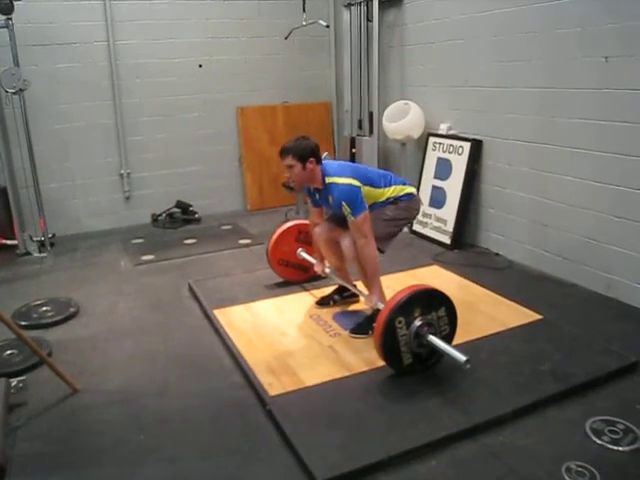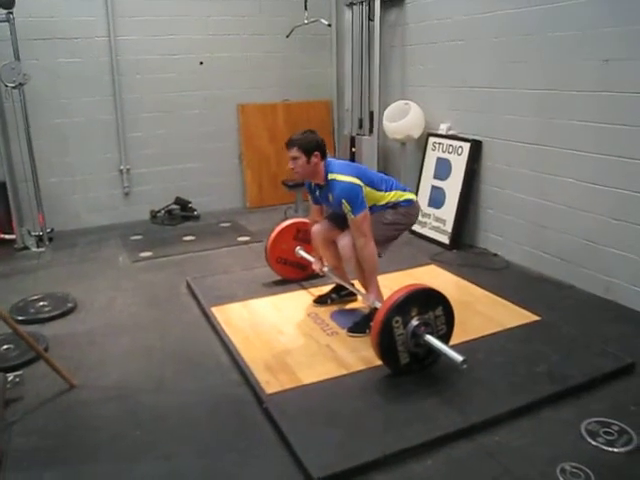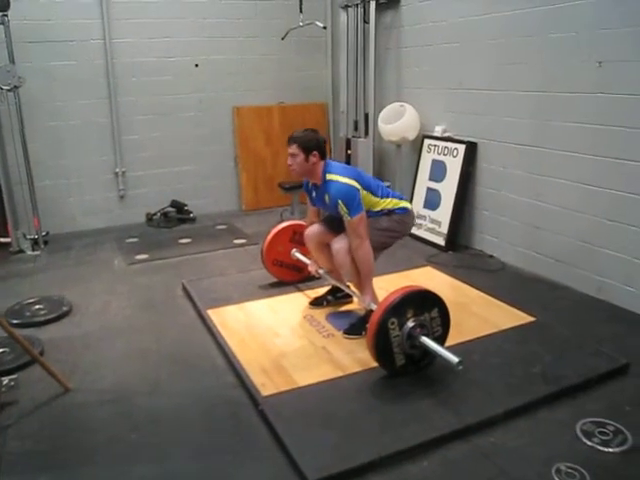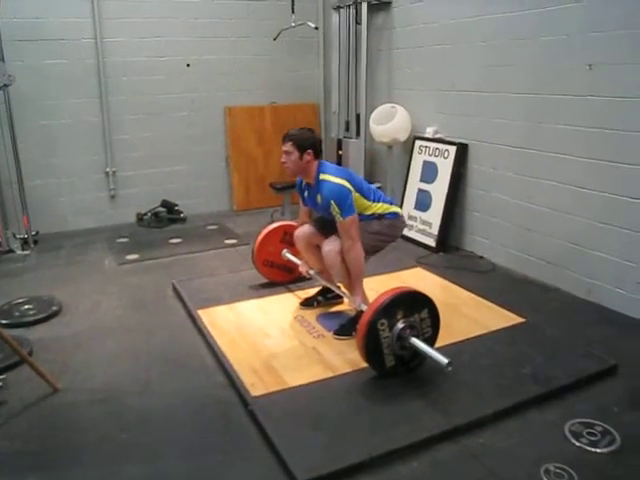
dt=0.2s
person 1, frame 1
left shoulder: (342, 188)
right shoulder: (311, 183)
left elbow: (365, 240)
right elbow: (316, 223)
left wrist: (375, 293)
right wrist: (319, 259)
left hip: (401, 201)
right hip: (373, 201)
left knee: (350, 245)
right knee: (323, 234)
left ankle: (381, 309)
right ankle: (347, 289)
person 1, frame 2
left shoulder: (344, 186)
right shoulder: (313, 180)
left elbow: (364, 239)
right elbow: (316, 219)
left wrist: (372, 291)
right wrist: (318, 258)
left hip: (400, 206)
right hip: (372, 205)
left knee: (347, 245)
right knee: (319, 233)
left ankle: (378, 309)
right ankle: (345, 288)
person 1, frame 3
left shoulder: (340, 187)
right shoulder: (311, 181)
left elbow: (360, 242)
right elbow: (312, 220)
left wrist: (367, 293)
right wrist: (314, 260)
left hip: (394, 214)
right hip: (364, 213)
left knee: (341, 249)
right knee: (312, 235)
left ankle: (374, 312)
right ankle: (341, 290)
person 1, frame 4
left shoulder: (333, 188)
right shoulder: (303, 181)
left elbow: (351, 243)
right elbow: (304, 221)
left wrist: (358, 293)
right wrist: (305, 261)
left hip: (385, 219)
right hip: (354, 217)
left knee: (331, 251)
right knee: (301, 236)
left ankle: (365, 313)
right ankle: (331, 291)
